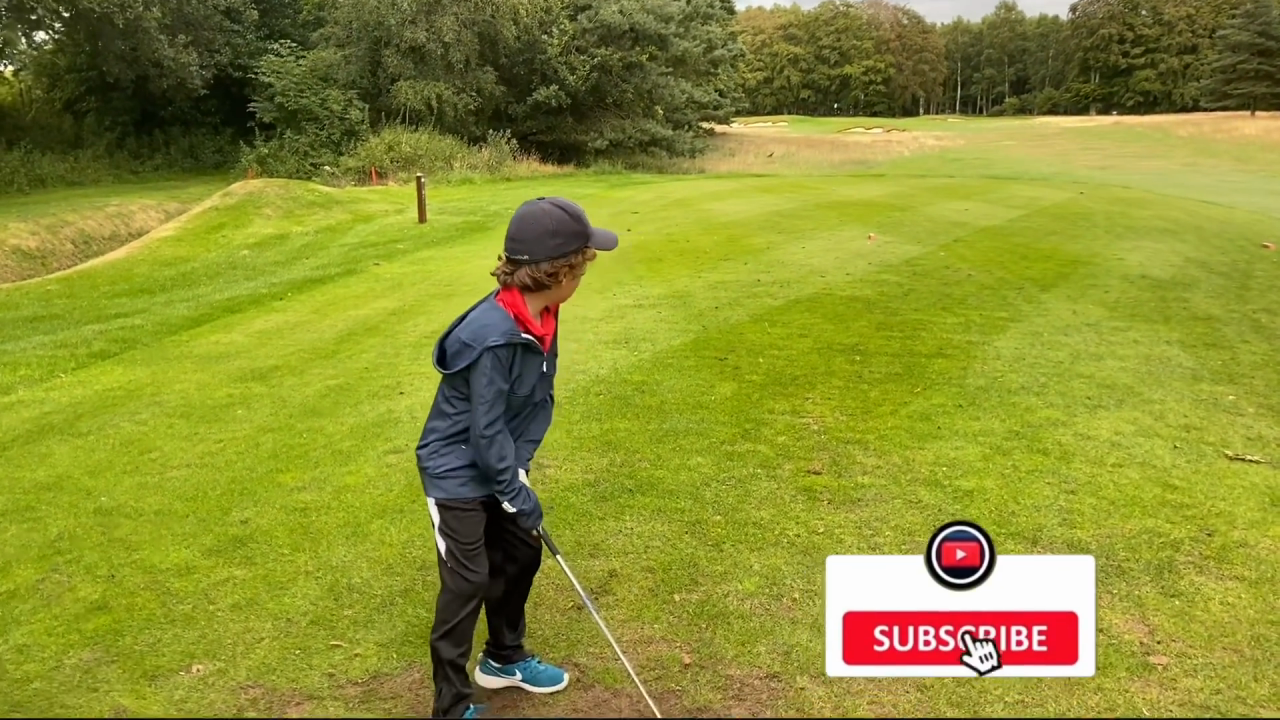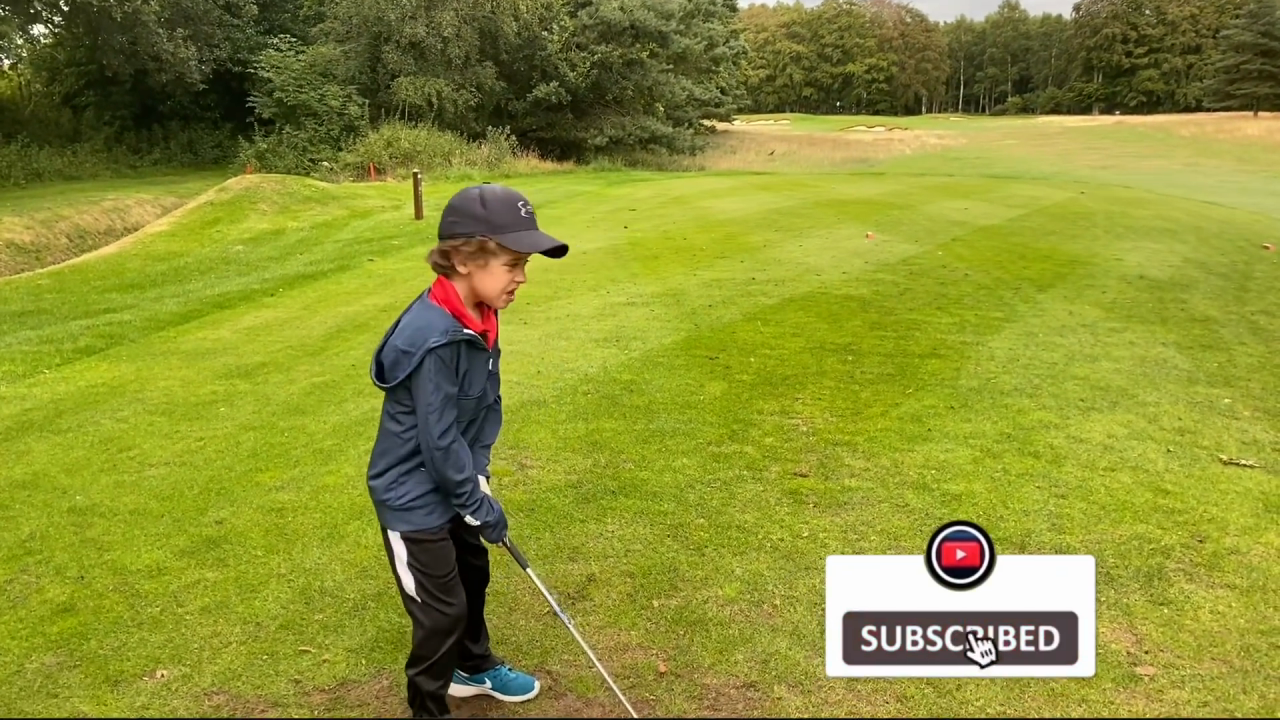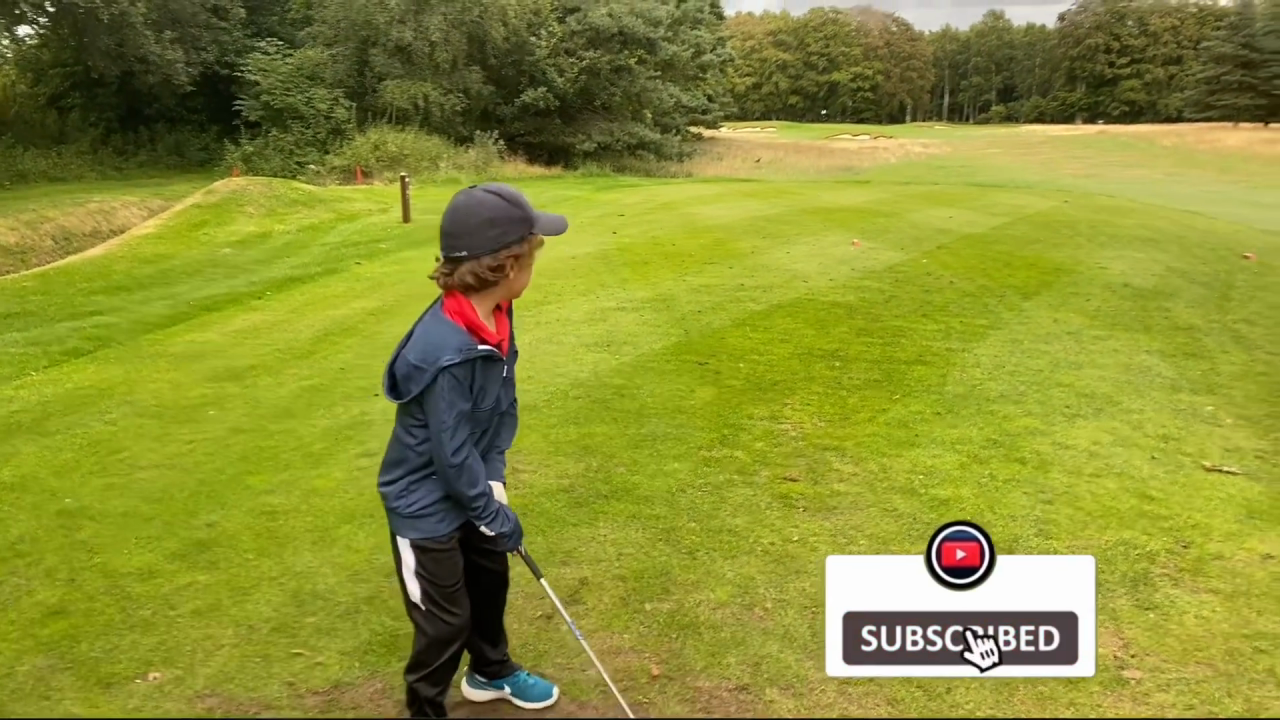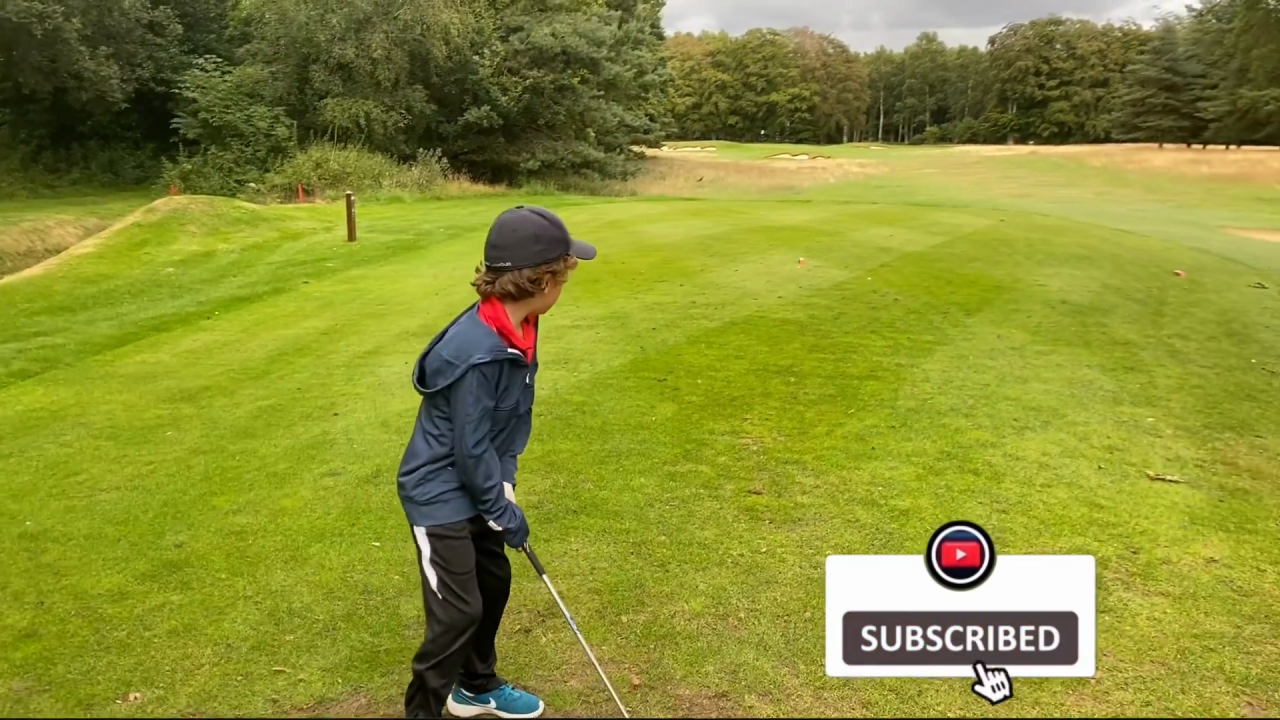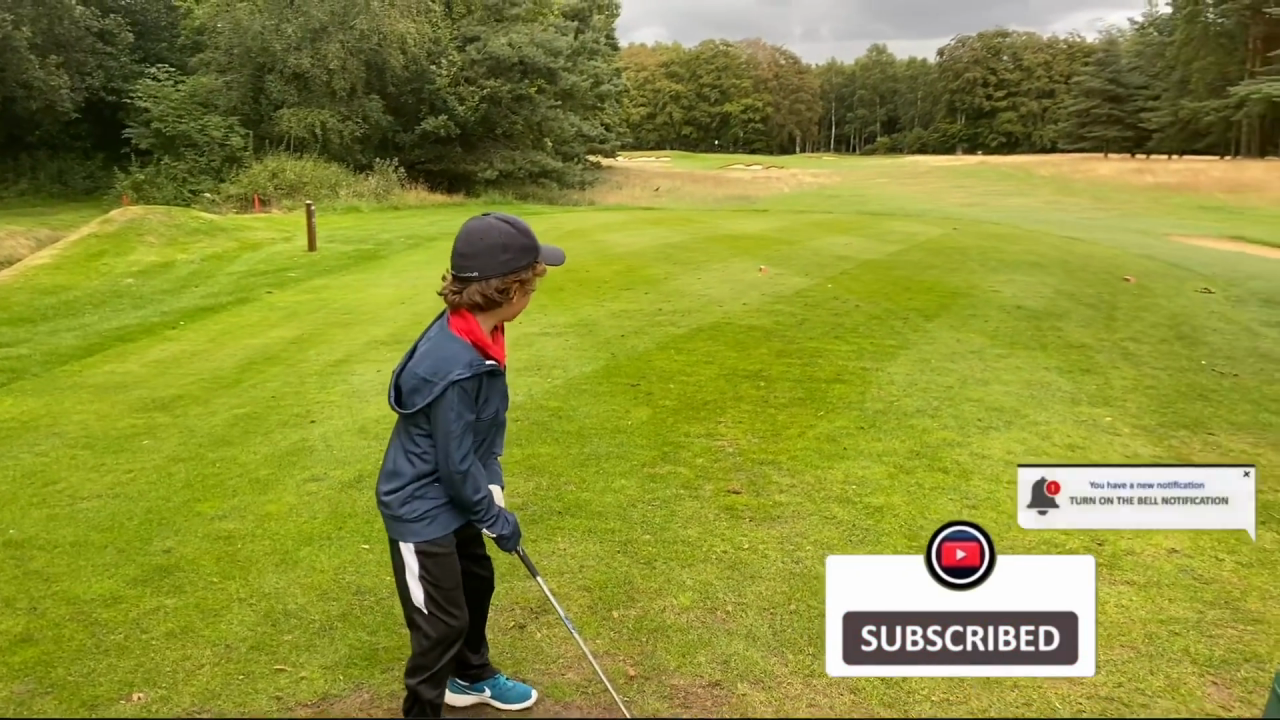
dt=0.5s
person 1, frame 1
left shoulder: (540, 316)
right shoulder: (492, 337)
left elbow: (539, 400)
right elbow: (486, 428)
left wrist: (520, 469)
right wrist: (516, 493)
left hip: (498, 463)
right hip: (457, 469)
left knee: (521, 554)
right knee: (467, 580)
left ankle: (504, 659)
person 1, frame 2
left shoulder: (479, 318)
right shoulder: (431, 339)
left elbow: (487, 406)
right elbow: (439, 440)
left wrist: (479, 479)
right wrist: (478, 504)
left hip: (453, 486)
right hip: (415, 496)
left knee: (472, 576)
right knee: (441, 609)
left ankle: (474, 667)
person 1, frame 3
left shoulder: (495, 316)
right shoulder: (443, 354)
left elbow: (503, 406)
right elbow: (452, 453)
left wrist: (495, 481)
right wrist: (492, 513)
left hip: (468, 488)
right hip: (426, 502)
left knee: (490, 579)
right knee: (445, 619)
left ankle: (491, 672)
person 1, frame 4
left shoulder: (518, 327)
right shoulder: (475, 353)
left elbow: (517, 416)
right elbow: (471, 448)
left wrist: (505, 484)
right wrist: (503, 511)
left hip: (476, 487)
right hip: (440, 493)
left knee: (493, 584)
right knee: (457, 611)
person 1, frame 5
left shoulder: (478, 336)
right shoulder: (453, 369)
left elbow: (487, 428)
right elbow: (456, 463)
left wrist: (493, 489)
right wrist: (494, 518)
left hip: (451, 499)
right hip: (421, 509)
left knee: (476, 581)
right knee: (443, 621)
left ankle: (472, 676)
